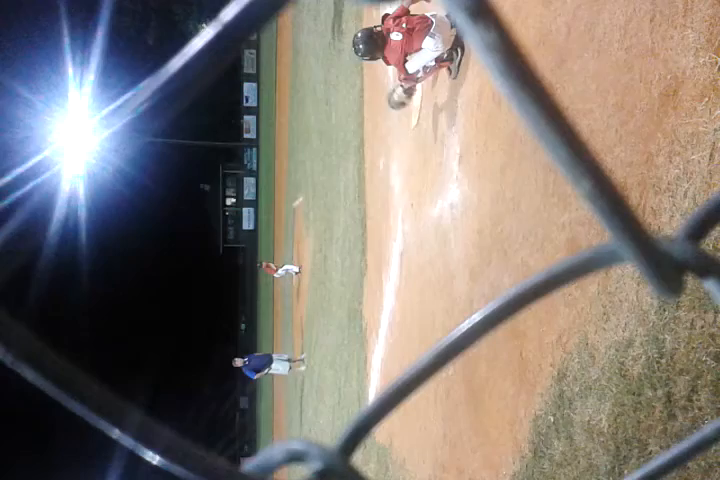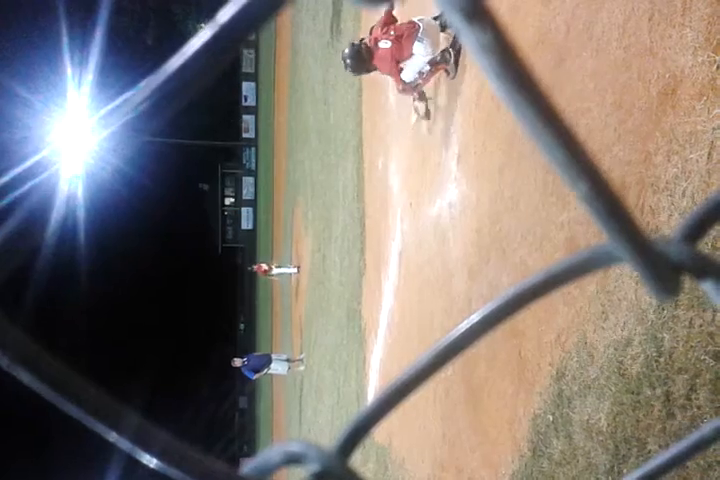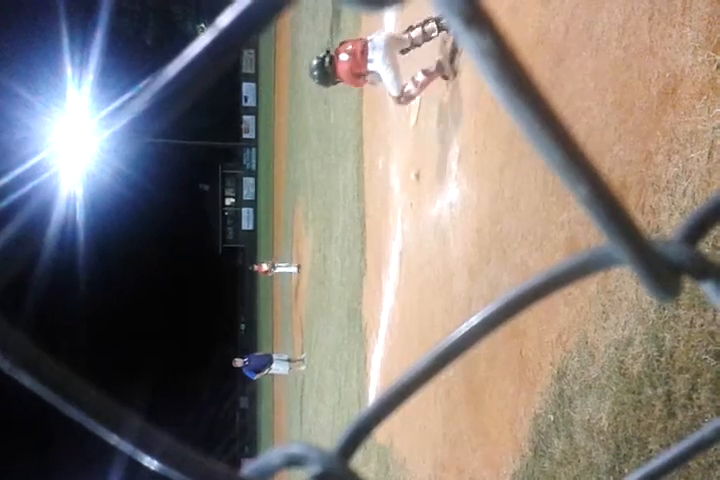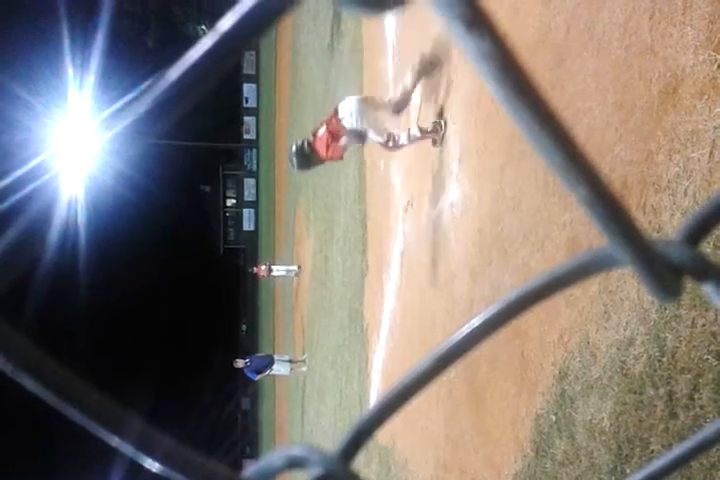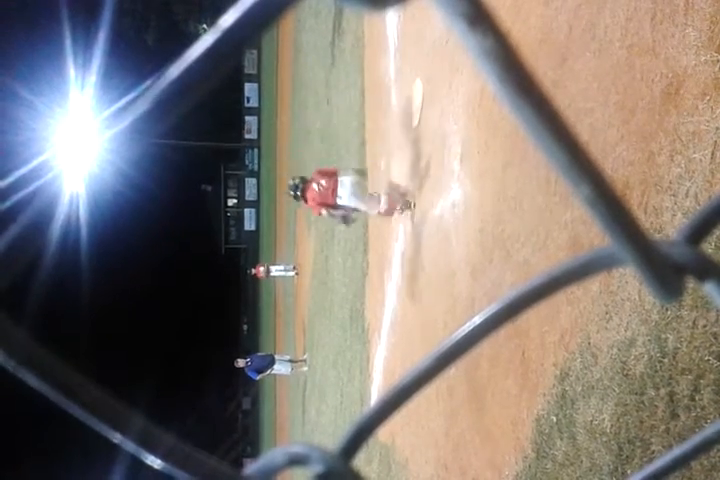
dt=0.4s
person 1, frame 1
left shoulder: (393, 56)
right shoulder: (389, 22)
left elbow: (405, 77)
left hip: (436, 42)
left knee: (412, 75)
left ankle: (450, 58)
right ankle: (452, 21)
person 1, frame 2
left shoulder: (383, 63)
right shoulder: (376, 32)
left elbow: (400, 83)
right elbow: (388, 10)
left hip: (425, 46)
left ankle: (444, 60)
right ankle: (439, 22)
person 1, frame 3
left shoulder: (347, 77)
right shoulder: (342, 49)
left elbow: (372, 79)
left hip: (380, 60)
left knee: (400, 96)
right knee: (410, 39)
left ankle: (439, 67)
right ankle: (437, 25)
person 1, frame 4
left shoulder: (326, 152)
right shoulder: (319, 135)
left elbow: (344, 141)
left wrist: (357, 137)
left knee: (390, 143)
right knee: (397, 105)
left ankle: (431, 131)
right ankle: (422, 68)
person 1, frame 5
left shoulder: (311, 200)
right shoulder: (317, 174)
left elbow: (326, 212)
right elbow: (338, 172)
left wrist: (341, 216)
right wrist: (358, 172)
left hip: (346, 196)
right hip: (351, 180)
